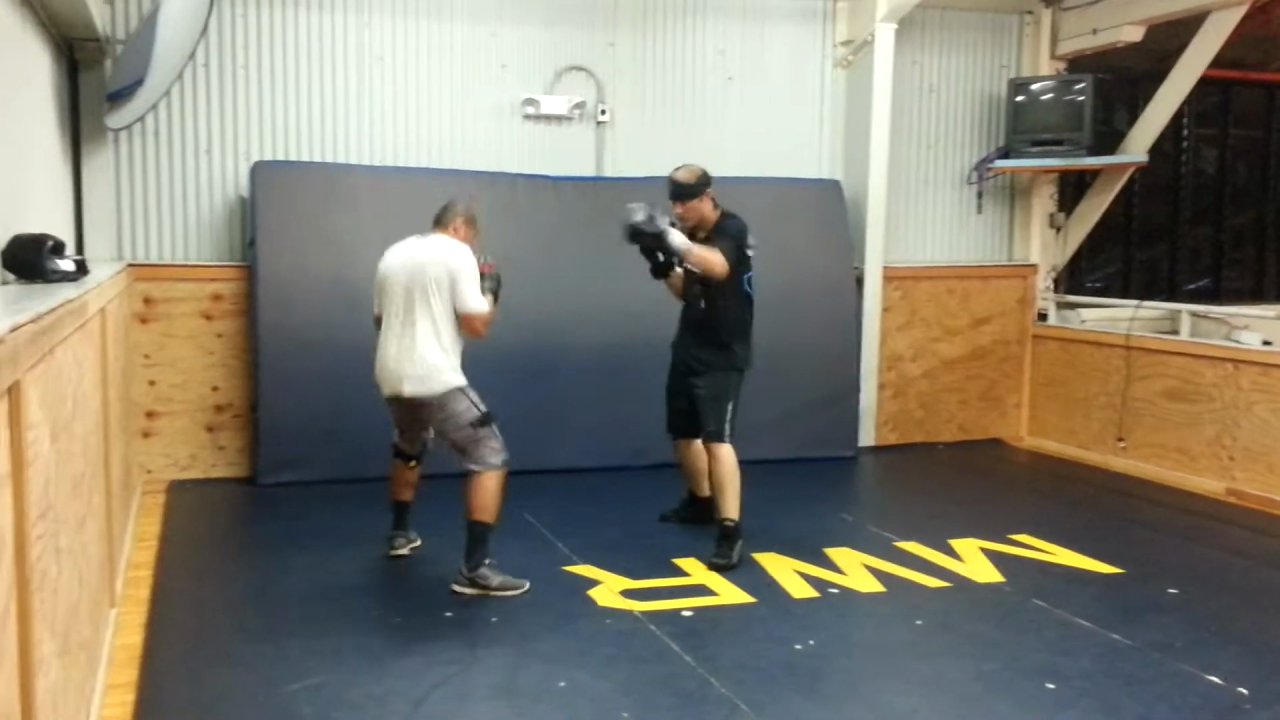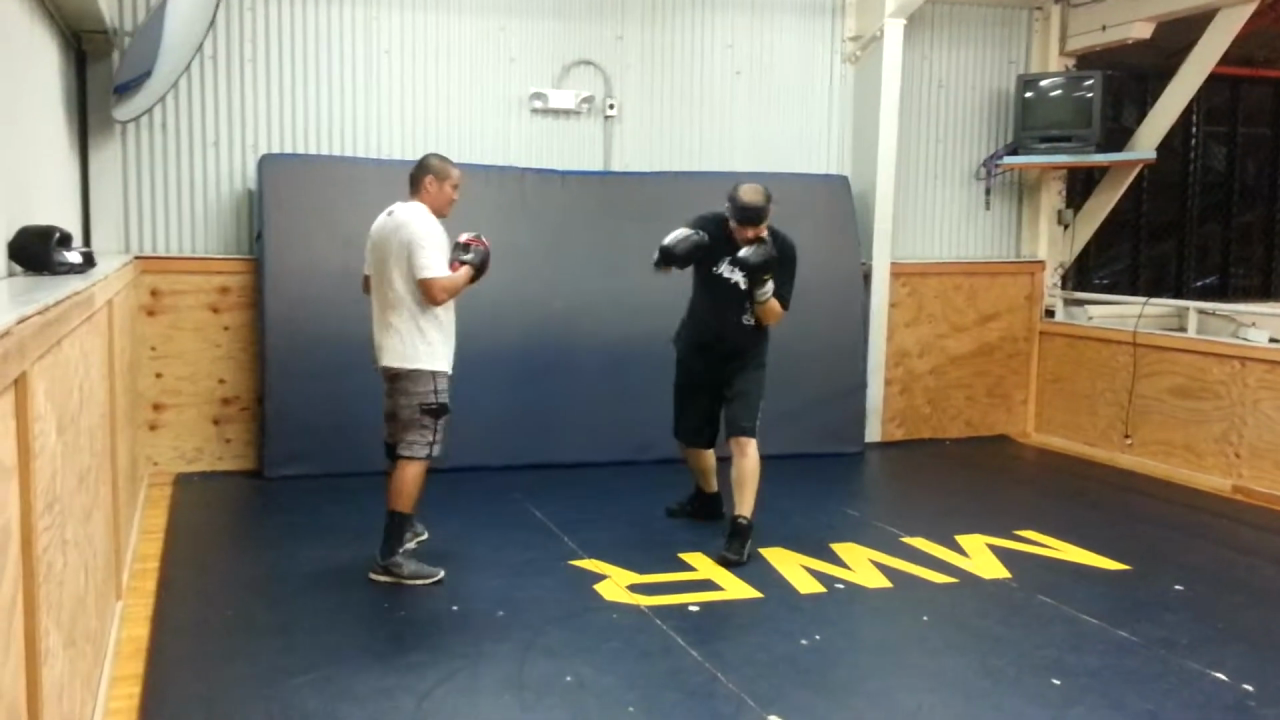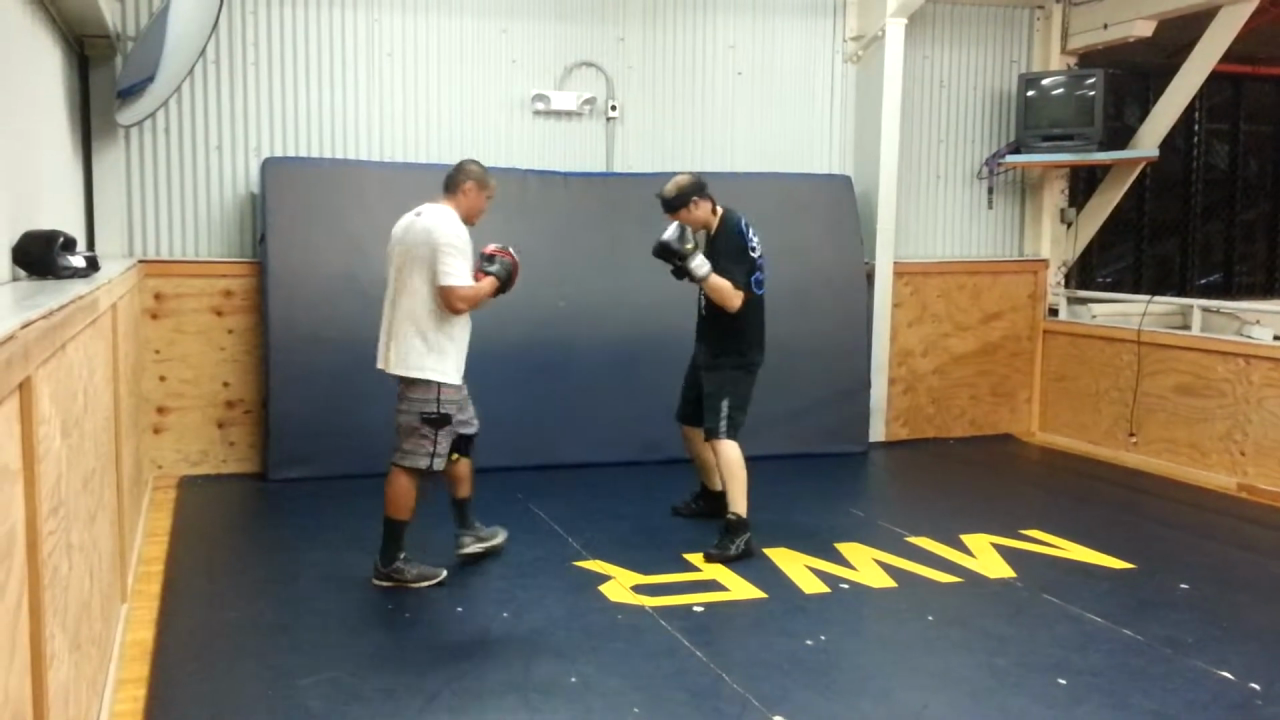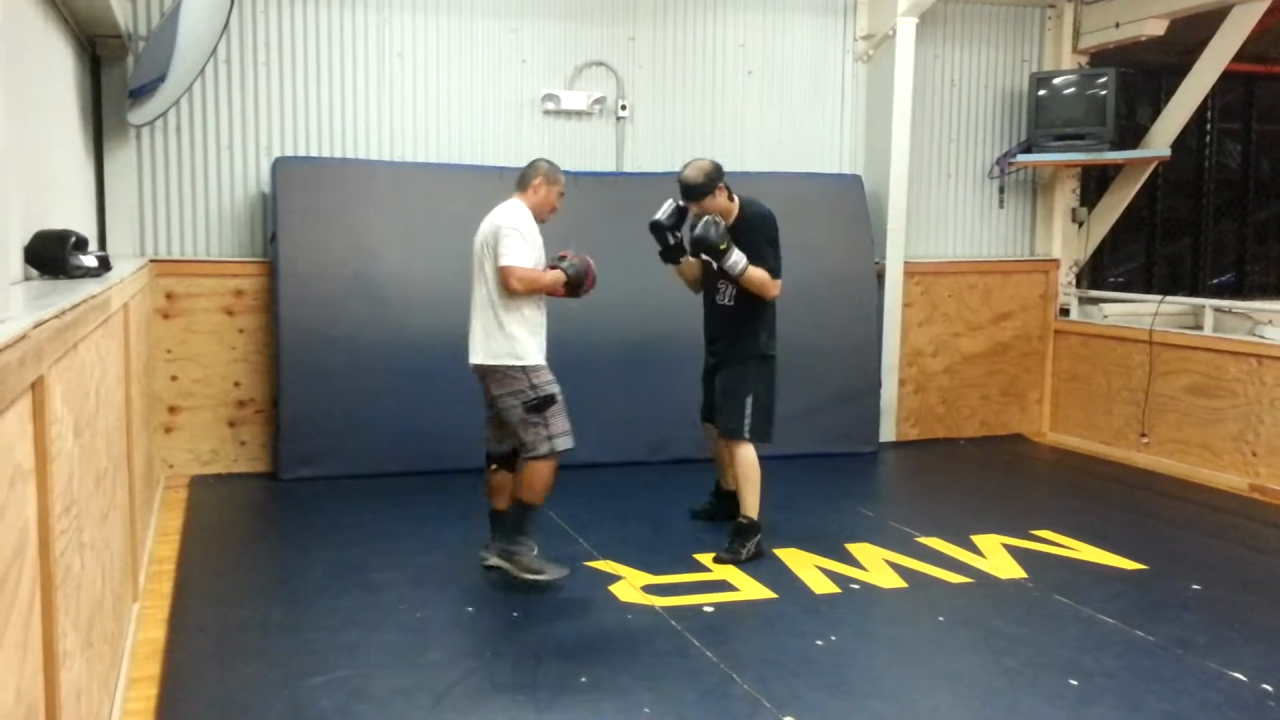
dt=0.5s
person 1, frame 1
left shoulder: (392, 256)
right shoulder: (457, 256)
right elbow: (477, 325)
right wrist: (490, 293)
left hip: (393, 378)
right hip: (438, 381)
left knee: (408, 448)
right knee: (488, 464)
left ankle: (400, 533)
right ankle: (475, 568)
person 1, frame 2
left shoulder: (384, 221)
right shoulder: (423, 224)
left elbow: (372, 283)
right elbow: (437, 291)
right wrist: (470, 264)
left hip: (394, 352)
right hip: (421, 356)
left knee: (401, 446)
right knee: (415, 452)
left ankle: (404, 525)
right ankle: (390, 556)
person 1, frame 3
left shoulder: (410, 221)
right shoulder: (451, 229)
right elbow: (457, 298)
left wrist: (476, 277)
right wrist: (494, 280)
left hip: (418, 355)
right hip: (428, 363)
left knee: (461, 436)
right knee: (413, 460)
left ankle: (468, 530)
right ankle: (390, 562)
person 1, frame 4
left shoulder: (500, 219)
right shoulder: (515, 219)
right elbow: (516, 279)
left wrist: (550, 280)
right wrist: (562, 275)
left hip: (496, 353)
right hip: (511, 354)
left knee: (506, 450)
right knee: (547, 445)
left ankle: (501, 541)
right ankle: (514, 542)
person 2, frame 1
left shoulder: (732, 228)
right shoulder: (683, 229)
left elbow: (715, 267)
left wrist: (664, 231)
right wrist: (658, 256)
left hip: (723, 355)
right hip: (688, 348)
left knee: (716, 439)
right knee: (682, 433)
left ankle: (730, 531)
right ankle: (701, 502)
person 2, frame 2
left shoulder: (783, 249)
right shoulder: (709, 227)
left elbow: (773, 318)
right elbow: (682, 242)
left wrist: (761, 279)
right wrist: (672, 249)
left hip: (745, 360)
right hip: (697, 354)
left knee: (742, 439)
right knee: (691, 438)
left ankle: (741, 528)
right ankle: (707, 498)
person 2, frame 3
left shoulder: (731, 233)
right shoulder: (713, 229)
left elbow: (732, 300)
left wrist: (691, 258)
right wrist: (682, 262)
left hip: (736, 353)
right hip: (711, 347)
left knee: (722, 435)
right knee: (692, 424)
left ankle: (739, 528)
right ankle: (713, 495)
person 2, frame 4
left shoulder: (758, 219)
right shoulder: (706, 222)
left elbow: (772, 288)
right elbow: (697, 283)
left wrist: (726, 252)
right wrist: (673, 248)
left hip: (749, 347)
right hip: (718, 343)
left knee: (739, 436)
right knee: (714, 425)
left ankle: (749, 530)
right ankle: (728, 496)
